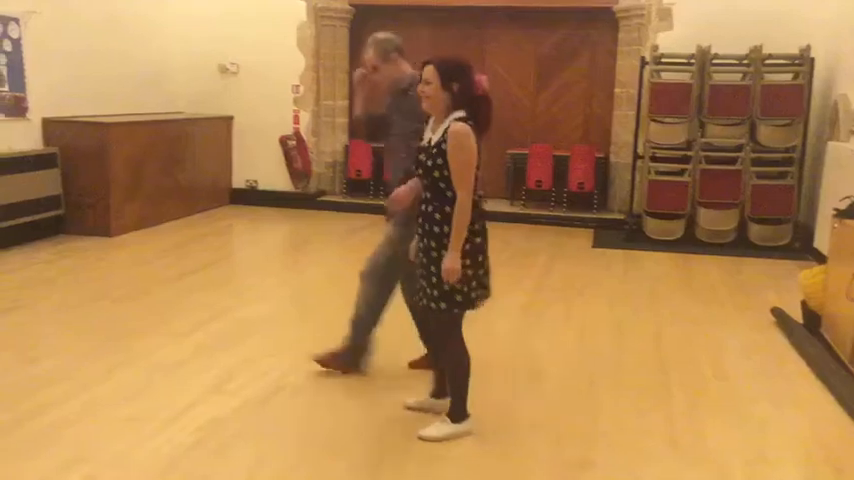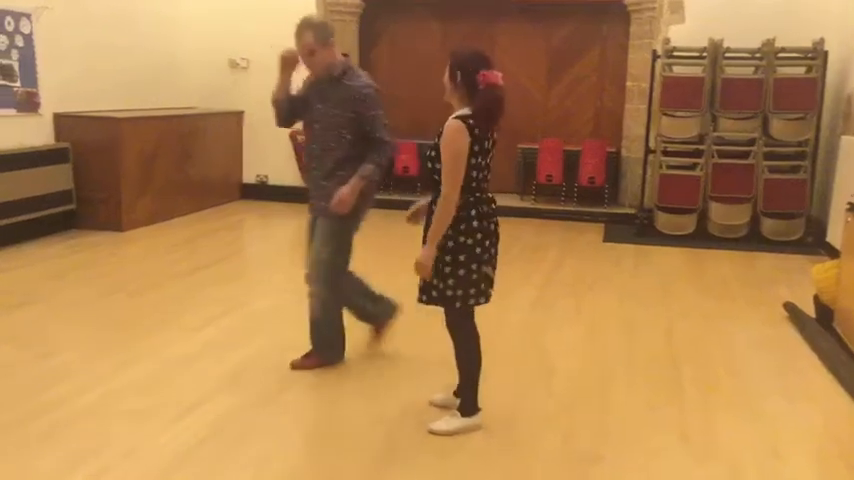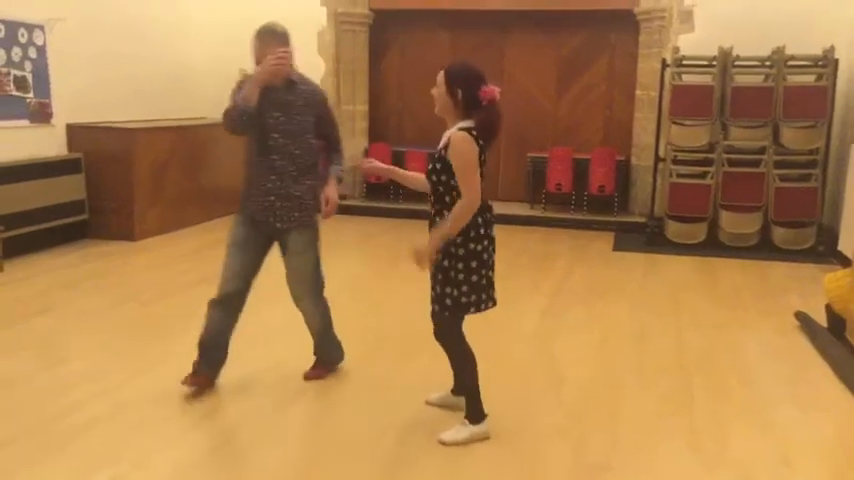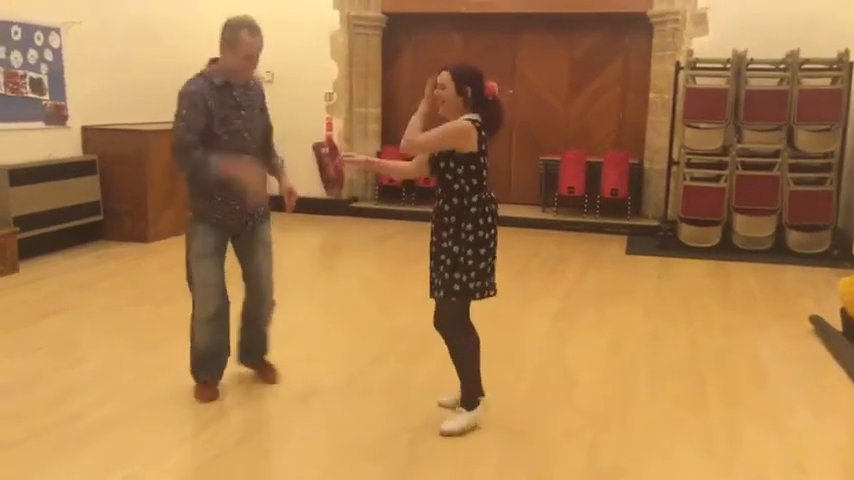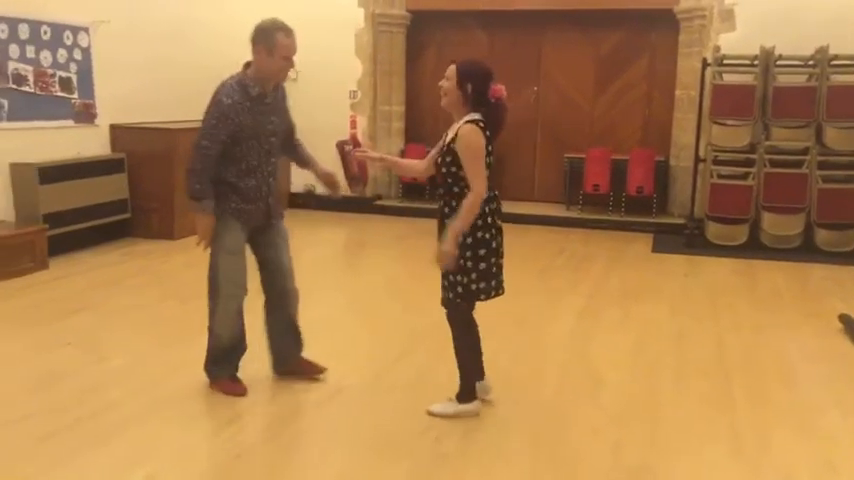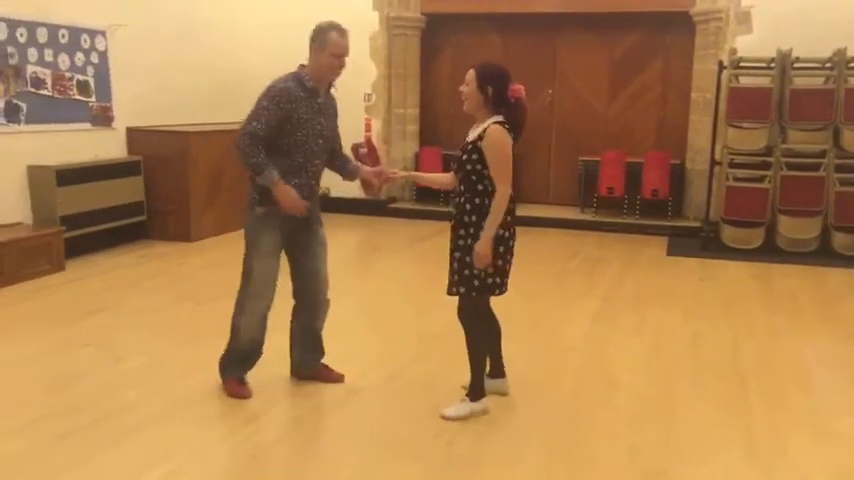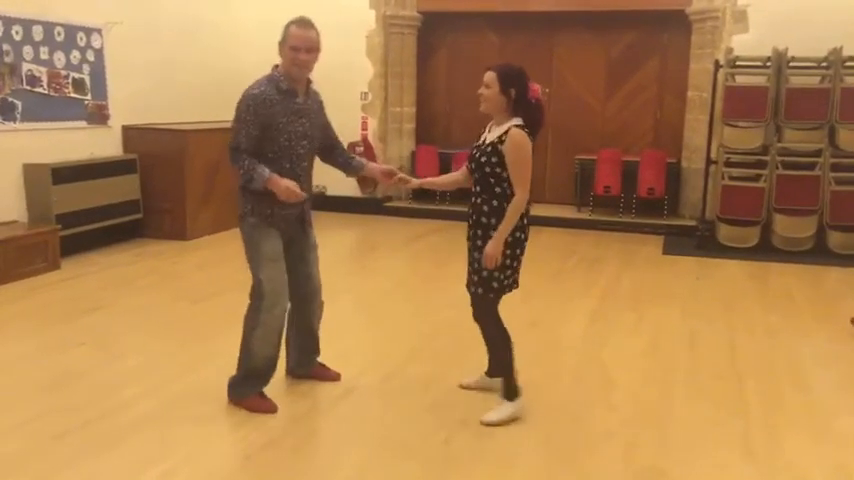
dt=0.5s
person 1, frame 1
left shoulder: (423, 97)
right shoulder: (398, 95)
right elbow: (366, 130)
right wrist: (362, 96)
left knee: (377, 274)
right knee: (415, 277)
left ankle: (353, 353)
person 1, frame 2
left shoulder: (359, 88)
right shoulder: (314, 83)
left elbow: (382, 146)
right elbow: (284, 118)
left wrist: (356, 185)
right wrist: (285, 76)
left hip: (343, 196)
right hip: (319, 193)
left knee: (320, 274)
right knee: (327, 270)
left ankle: (327, 348)
right ankle: (378, 310)
person 1, frame 3
left shoulder: (310, 94)
right shoulder: (250, 87)
left elbow: (333, 146)
right elbow: (234, 124)
left wrist: (331, 183)
right wrist: (258, 77)
left hip: (298, 209)
right hip: (253, 208)
left knee: (305, 289)
right knee: (229, 289)
left ankle: (329, 354)
right ankle: (207, 366)
person 1, frame 4
left shoulder: (254, 89)
right shoulder: (197, 91)
right elbow: (184, 152)
left wrist: (281, 176)
right wrist: (235, 170)
left hip: (253, 209)
right hip: (211, 210)
left knee: (262, 288)
right knee: (208, 296)
left ankle: (254, 353)
right ankle: (206, 372)
person 1, frame 5
left shoulder: (277, 92)
right shoulder: (229, 98)
right elbow: (203, 158)
left wrist: (314, 166)
right wrist: (205, 212)
left hip: (268, 206)
right hip: (232, 208)
left knee: (283, 282)
right knee: (229, 291)
left ankle: (288, 356)
right ankle: (221, 368)
person 1, frame 6
left shoulder: (329, 102)
right shoulder: (283, 91)
left elbow: (332, 154)
right elbow: (248, 142)
left wrist: (362, 172)
right wrist: (278, 186)
left hip: (307, 212)
right hip: (270, 209)
left knee: (315, 291)
right knee: (258, 292)
left ankle: (306, 361)
right ankle: (233, 369)
person 1, frame 7
left shoulder: (313, 100)
right shoulder: (259, 96)
left elbow: (330, 149)
right elbow: (238, 154)
left wrist: (369, 168)
right wrist: (273, 181)
left hip: (299, 214)
right hip: (262, 215)
left knee: (308, 292)
right knee: (271, 300)
left ankle: (303, 360)
right ankle: (246, 385)
person 2, frame 1
left shoulder: (460, 131)
right shoulder: (432, 127)
left elbow: (465, 198)
left wrist: (454, 252)
right wrist: (422, 239)
left hip: (456, 238)
right hip: (433, 234)
left knee: (447, 325)
right knee: (429, 315)
left ankle: (459, 416)
right ankle: (440, 393)
person 2, frame 2
left shoulder: (457, 127)
right shoulder: (480, 123)
left elbow: (451, 195)
left wrist: (429, 247)
right wrist: (427, 205)
left hip: (460, 233)
right hip: (476, 227)
left knee: (459, 320)
right knee: (459, 317)
left ankle: (469, 411)
right ankle: (463, 392)
person 2, frame 3
left shoulder: (461, 139)
right shoulder: (457, 135)
left elbow: (470, 200)
right elbow: (436, 186)
left wrist: (433, 243)
right wrist: (389, 171)
left hip: (463, 243)
right hip: (455, 241)
left knee: (447, 328)
right knee: (445, 320)
left ankle: (476, 419)
right ankle: (460, 391)
person 2, frame 4
left shoulder: (465, 128)
right shoulder: (453, 130)
left elbow: (410, 145)
right elbow: (413, 169)
left wrist: (425, 106)
right wrist: (367, 162)
left hip: (467, 232)
right hip: (455, 229)
left knee: (447, 318)
right knee: (457, 316)
left ankle: (469, 405)
right ankle: (471, 392)
person 2, frame 5
left shoulder: (470, 131)
right shoulder: (458, 128)
left elbow: (478, 191)
right elbow: (425, 168)
left wrist: (451, 237)
right wrist: (381, 159)
left hip: (471, 232)
right hip: (461, 229)
left knee: (458, 312)
right knee: (459, 308)
left ankle: (467, 398)
right ankle: (477, 379)
person 2, frame 6
left shoulder: (496, 133)
right shoulder: (477, 130)
left elbow: (503, 191)
right elbow: (457, 180)
left wrist: (486, 239)
right wrist: (411, 176)
left hip: (486, 229)
right hip: (470, 227)
left knee: (470, 310)
right knee: (477, 307)
left ankle: (476, 396)
right ankle: (496, 376)
person 2, frame 7
left shoulder: (516, 136)
right shoulder: (490, 130)
left elbow: (521, 196)
right elbow: (466, 177)
left wrist: (499, 240)
right wrist: (420, 183)
left hip: (501, 232)
right hip: (482, 227)
left knee: (484, 310)
right knee: (484, 306)
left ankle: (511, 397)
right ankle: (495, 373)
